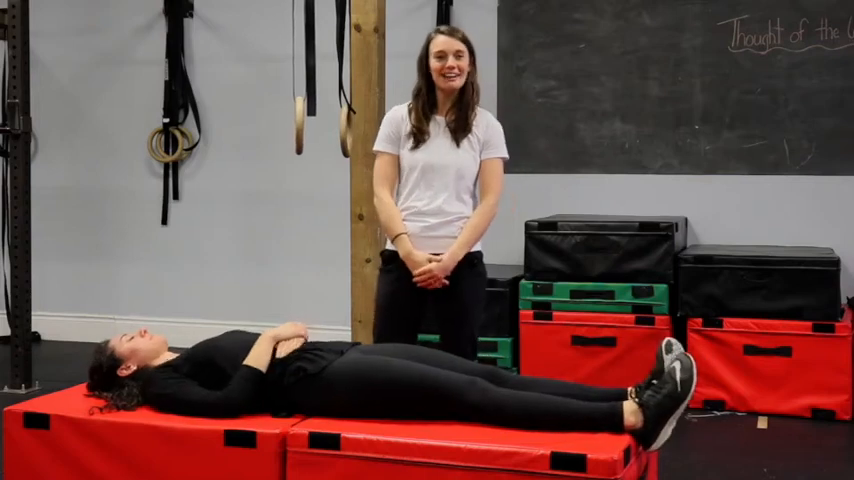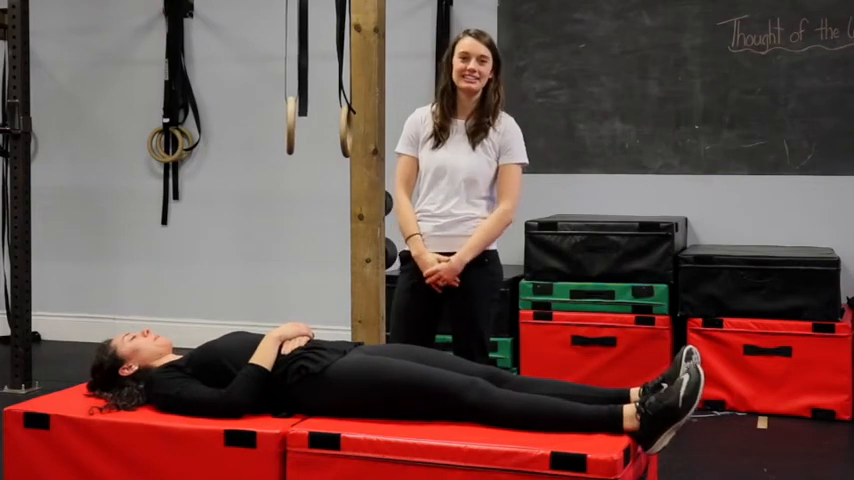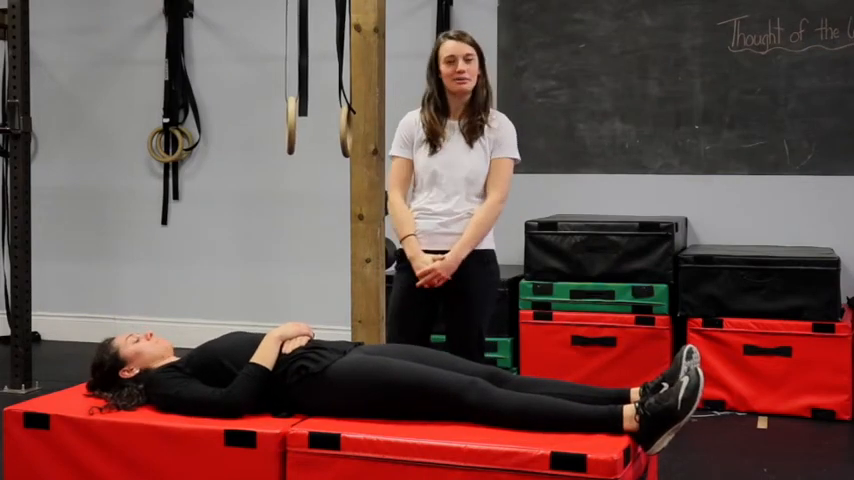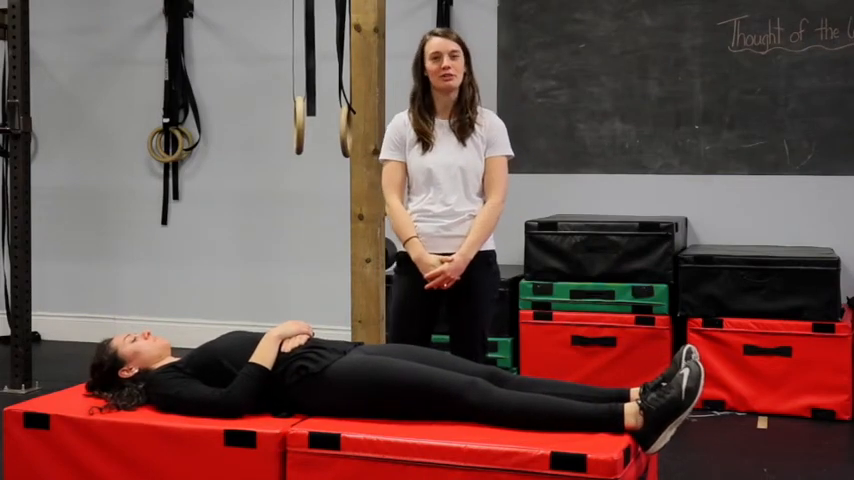
dt=1s
person 1, frame 1
left shoulder: (189, 360)
right shoulder: (162, 384)
right elbow: (232, 402)
left wrist: (282, 340)
right wrist: (269, 339)
left hip: (339, 355)
right hip: (318, 383)
left knee: (488, 375)
right knee: (472, 396)
left ankle: (634, 394)
right ankle: (632, 418)
person 1, frame 2
left shoulder: (193, 358)
right shoulder: (166, 385)
right elbow: (236, 402)
left wrist: (283, 337)
right wrist: (273, 340)
left hip: (340, 355)
right hip: (318, 383)
left knee: (490, 375)
right knee: (472, 397)
left ankle: (636, 396)
right ankle: (632, 421)
person 1, frame 3
left shoulder: (193, 358)
right shoulder: (167, 385)
right elbow: (237, 401)
left wrist: (286, 337)
right wrist: (274, 339)
left hip: (341, 355)
right hip: (317, 383)
left knee: (491, 376)
right knee: (473, 398)
left ankle: (637, 396)
right ankle: (632, 422)
person 1, frame 4
left shoulder: (193, 360)
right shoulder: (167, 387)
right elbow: (237, 402)
left wrist: (288, 336)
right wrist: (274, 338)
left hip: (341, 355)
right hip: (318, 382)
left knee: (491, 376)
right knee: (474, 397)
left ankle: (637, 395)
right ankle: (634, 419)
person 2, frame 1
left shoulder: (485, 125)
right shoulder: (399, 119)
left elbow: (490, 201)
right elbow: (382, 193)
left wrist: (450, 258)
right wrist: (409, 252)
left hip: (463, 262)
right hip: (402, 258)
person 2, frame 2
left shoulder: (504, 129)
right shoulder: (421, 121)
left elbow: (506, 207)
right elbow: (402, 194)
left wrist: (458, 261)
right wrist: (421, 253)
left hip: (476, 262)
right hip: (419, 260)
left knee: (470, 362)
person 2, frame 3
left shoulder: (498, 127)
right shoulder: (413, 123)
left elbow: (495, 200)
right elbow: (396, 195)
left wrist: (452, 259)
right wrist: (415, 254)
left hip: (473, 259)
right hip: (416, 258)
left knee: (466, 361)
person 2, frame 4
left shoulder: (488, 124)
right shoulder: (403, 125)
left elbow: (495, 200)
right elbow: (393, 199)
left wrist: (461, 258)
right wrist: (420, 255)
left hip: (475, 260)
right hip: (416, 260)
left knee: (469, 361)
